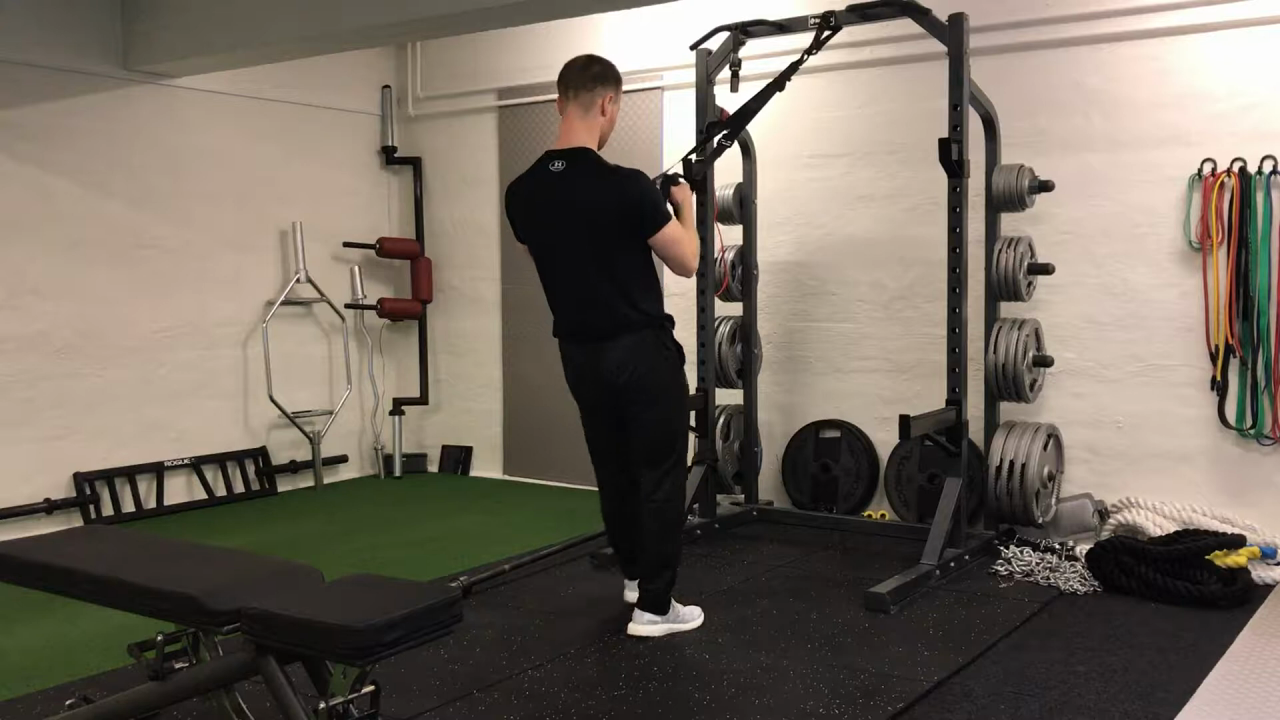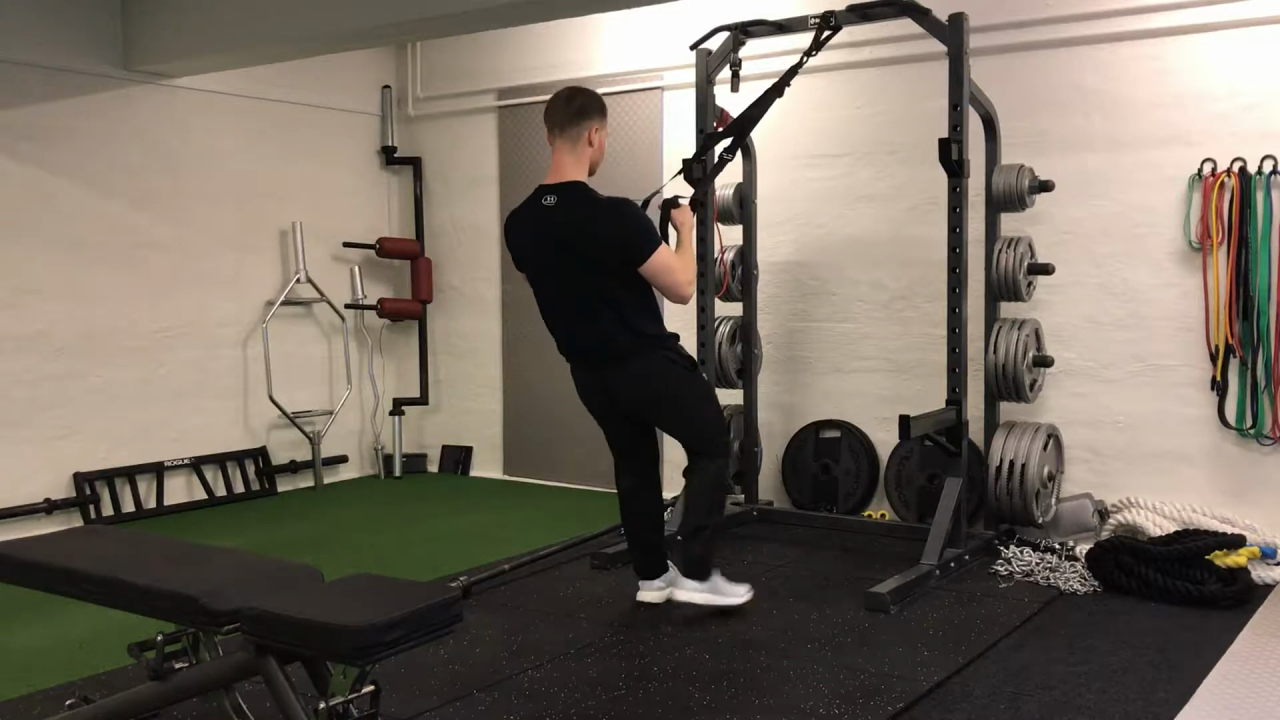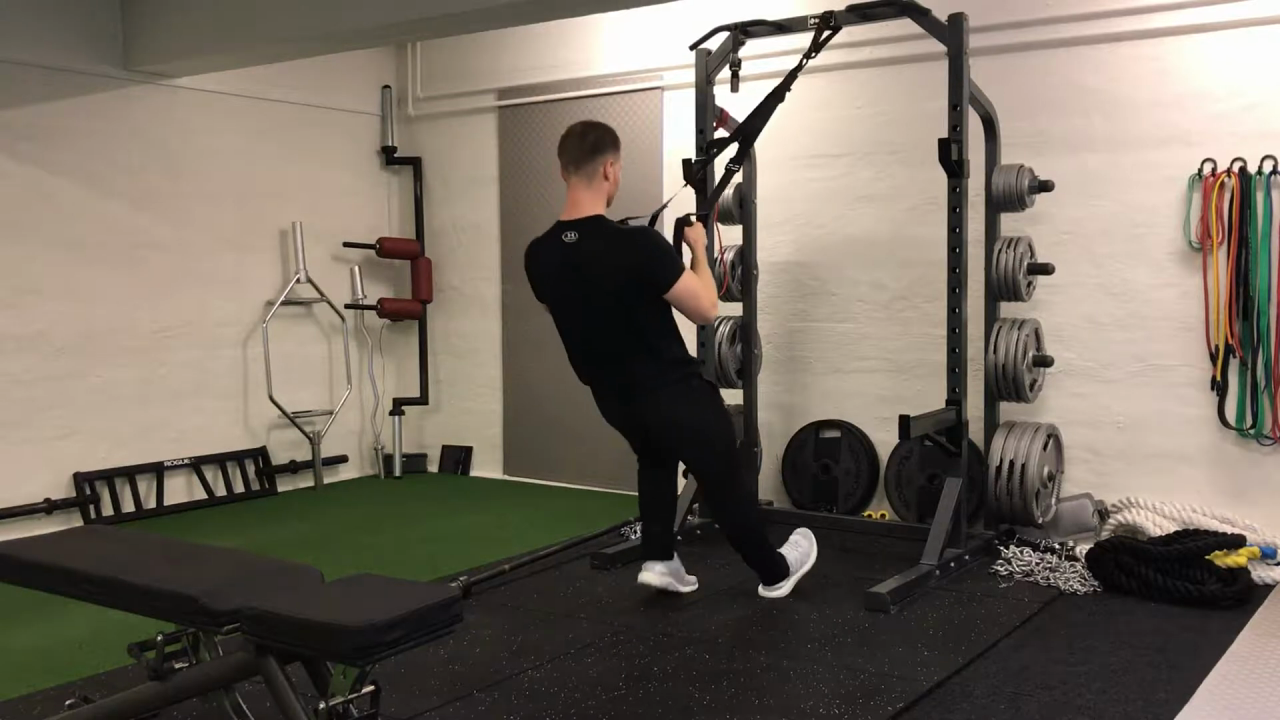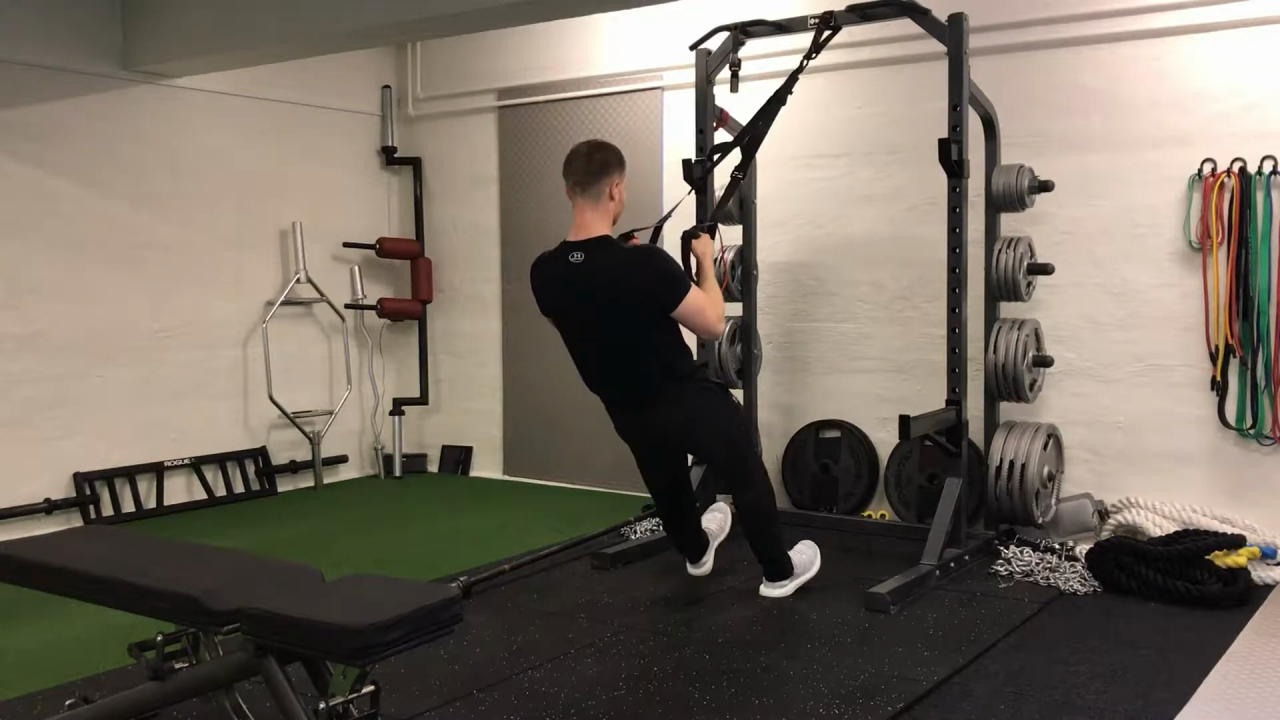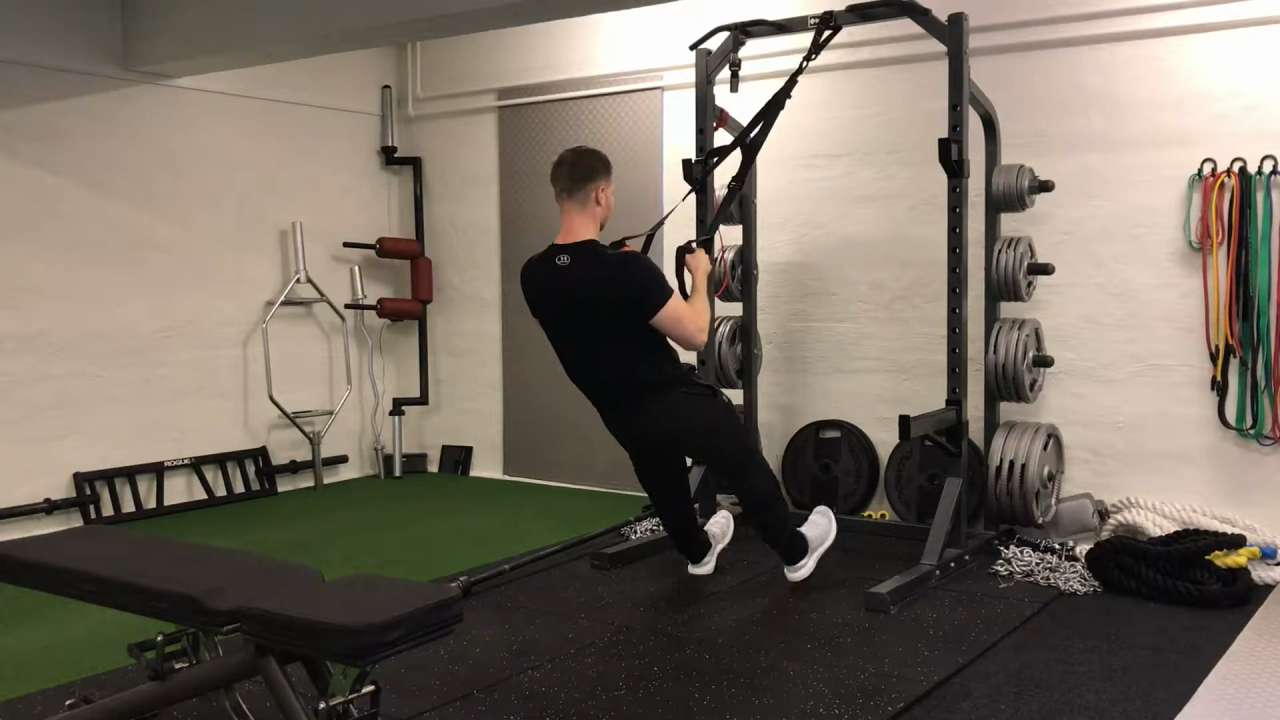
dt=0.4s
person 1, frame 1
left shoulder: (522, 192)
right shoulder: (624, 186)
right elbow: (686, 262)
right wrist: (684, 208)
left hip: (579, 353)
right hip: (640, 350)
left knee: (615, 469)
right knee: (662, 475)
left ankle: (637, 574)
right ankle: (654, 607)
person 1, frame 2
left shoulder: (520, 225)
right shoulder: (615, 217)
right elbow: (680, 287)
right wrist: (685, 232)
left hip: (590, 372)
right hip: (650, 363)
left knee: (634, 466)
right knee: (712, 450)
left ankle: (654, 574)
right ankle: (695, 573)
person 1, frame 3
left shoulder: (540, 257)
right shoulder: (637, 245)
right elbow: (705, 310)
right wrist: (699, 250)
left hip: (614, 400)
right hip: (672, 394)
left knee: (656, 458)
right knee: (725, 484)
left ankle: (659, 560)
right ankle: (775, 572)
person 1, frame 4
left shoulder: (545, 274)
right shoulder: (644, 265)
right elbow: (712, 325)
right wrist: (706, 263)
left hip: (626, 411)
right hip: (685, 401)
left knee: (664, 473)
right knee: (744, 472)
left ankle: (696, 549)
right ankle: (779, 571)
person 1, frame 5
left shoulder: (535, 277)
right shoulder: (626, 270)
right elbow: (695, 335)
right wrist: (700, 277)
left hip: (622, 415)
right hip: (676, 404)
left knee: (663, 480)
right knee: (746, 467)
left ankle: (699, 551)
right ankle: (796, 552)
